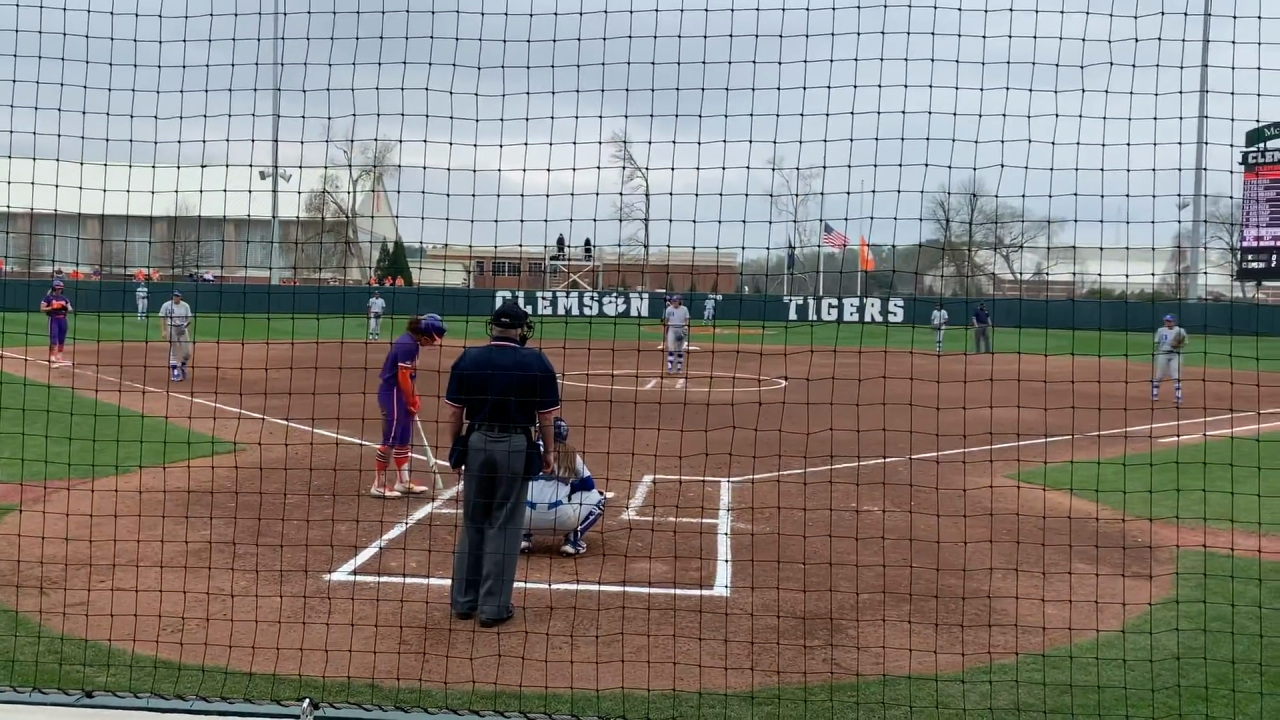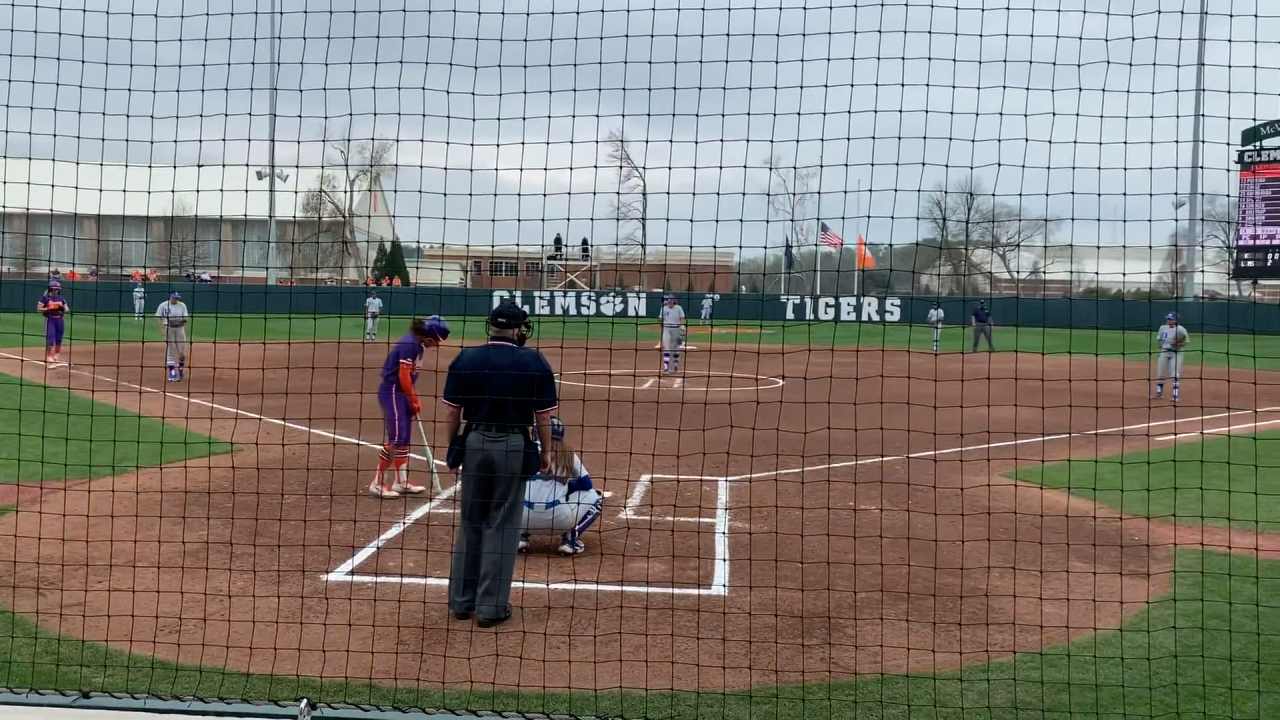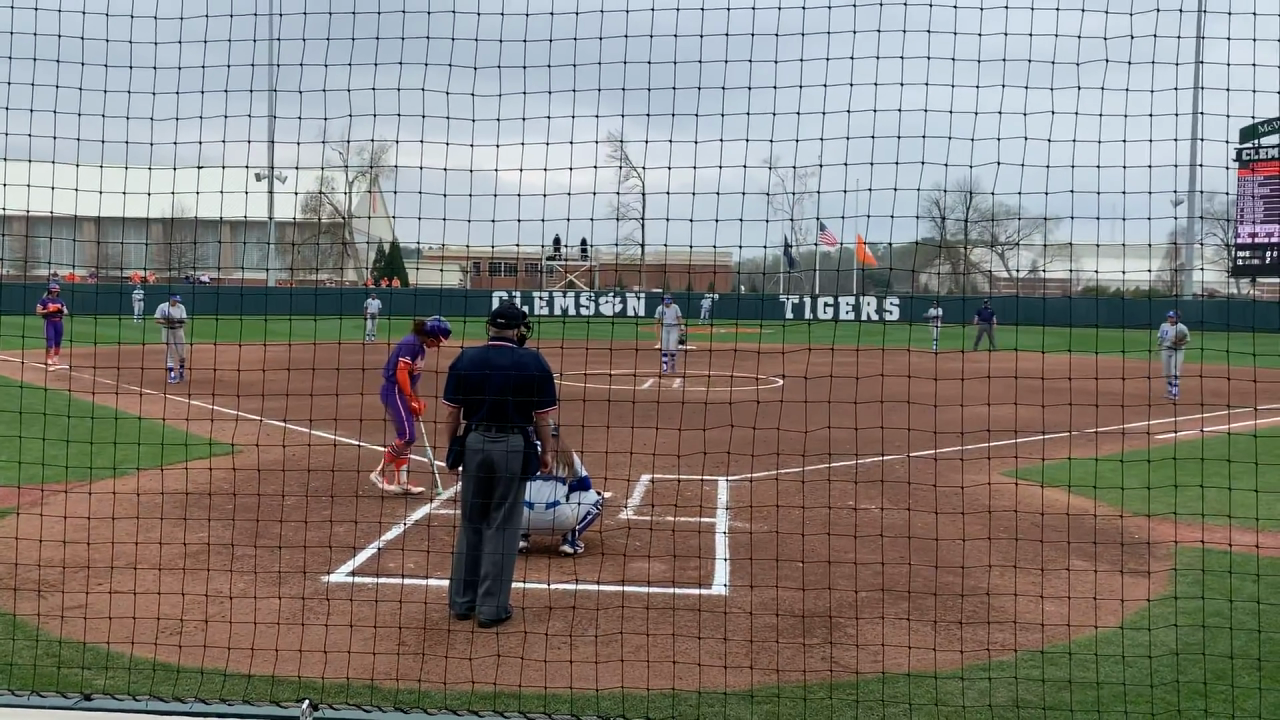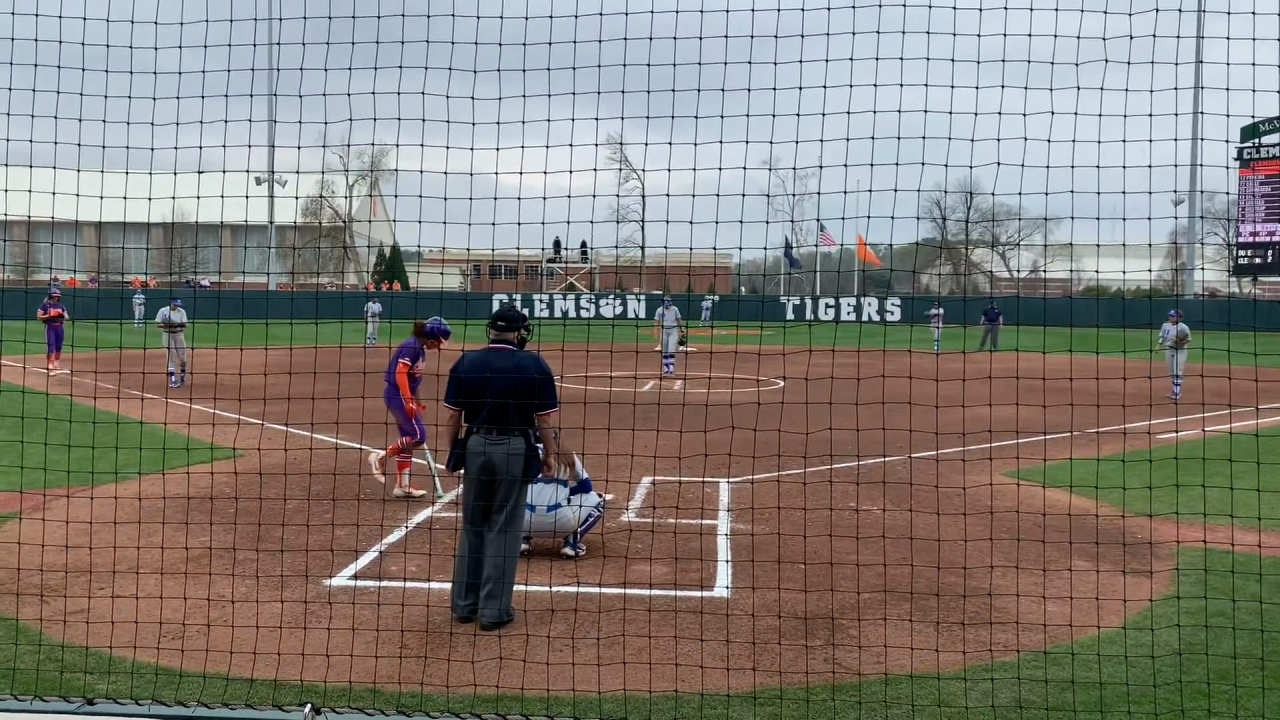
dt=0.2s
person 1, frame 1
left shoulder: (468, 359)
right shoulder: (536, 361)
left elbow: (454, 412)
right elbow: (545, 416)
left wrist: (456, 449)
right wrist: (548, 451)
left hip: (476, 444)
right hip: (516, 447)
left knee: (472, 522)
right knee: (505, 526)
left ankle: (464, 600)
right ankle: (493, 606)
person 1, frame 2
left shoulder: (465, 358)
right shoulder: (533, 361)
left elbow: (452, 412)
right elbow: (543, 415)
left wrist: (453, 449)
right wrist: (545, 451)
left hip: (474, 444)
right hip: (514, 447)
left knee: (470, 522)
right knee: (502, 526)
left ankle: (461, 600)
right ankle: (491, 606)
person 1, frame 3
left shoulder: (465, 359)
right shoulder: (533, 362)
left elbow: (452, 412)
right elbow: (543, 416)
left wrist: (453, 449)
right wrist: (546, 452)
left hip: (475, 444)
right hip: (514, 447)
left knee: (470, 523)
right knee: (503, 526)
left ankle: (462, 601)
right ankle: (492, 607)
person 1, frame 4
left shoulder: (466, 362)
right shoulder: (534, 364)
left elbow: (453, 415)
right elbow: (545, 418)
left wrist: (454, 452)
right wrist: (550, 454)
left hip: (476, 447)
right hip: (516, 450)
left knee: (472, 526)
right knee: (504, 529)
left ankle: (464, 604)
right ankle: (494, 610)
person 2, frame 1
left shoulder: (412, 343)
right shoulder: (407, 345)
right elbow: (403, 377)
left wrist: (414, 397)
right wrist: (412, 401)
left hip: (400, 394)
right hip: (392, 394)
left knee: (404, 439)
right knee: (390, 440)
left ankle: (403, 482)
right ankle: (378, 485)
person 2, frame 2
left shoulder: (418, 345)
right shoulder: (410, 344)
right elbow: (403, 374)
left wrist: (415, 398)
right wrist: (413, 399)
left hip: (401, 393)
right hip: (392, 391)
left knee: (404, 439)
right knee: (395, 439)
left ankle: (400, 482)
right ankle: (378, 483)
person 2, frame 3
left shoulder: (420, 346)
right shoulder: (411, 344)
right elbow: (401, 372)
left wrist: (417, 399)
right wrist: (411, 400)
left hip: (403, 394)
right hip: (394, 392)
left knee: (407, 438)
right knee: (407, 436)
left ankle: (400, 482)
right ankle: (380, 472)
person 2, frame 4
left shoulder: (420, 348)
right shoulder: (411, 345)
right elbow: (400, 373)
left wrist: (416, 401)
right wrist: (408, 400)
left hip: (405, 396)
right hip: (398, 395)
left knee: (408, 438)
right knee: (419, 435)
left ankle: (402, 486)
right ankle: (381, 457)
